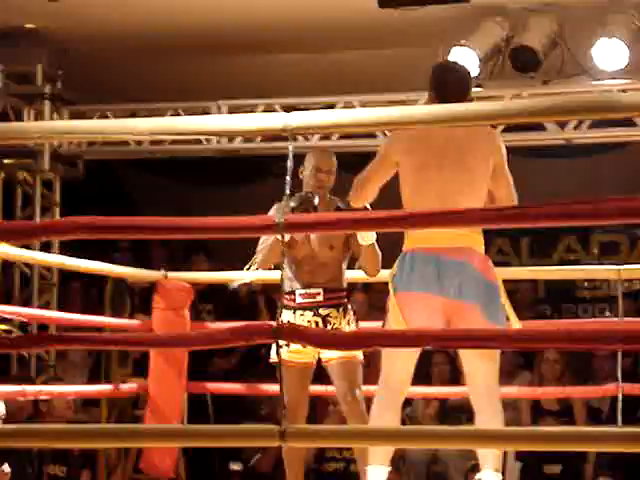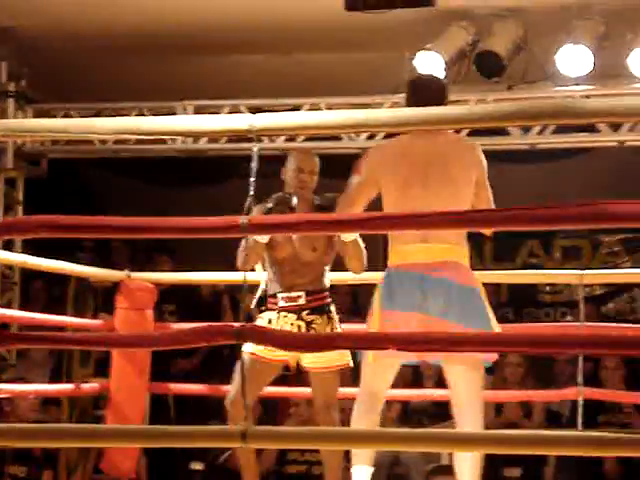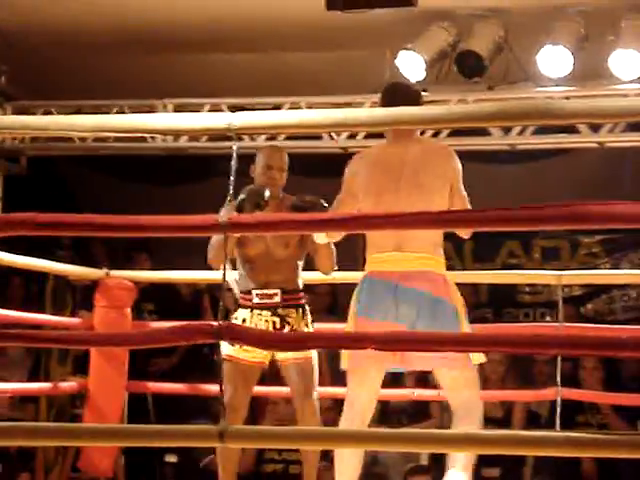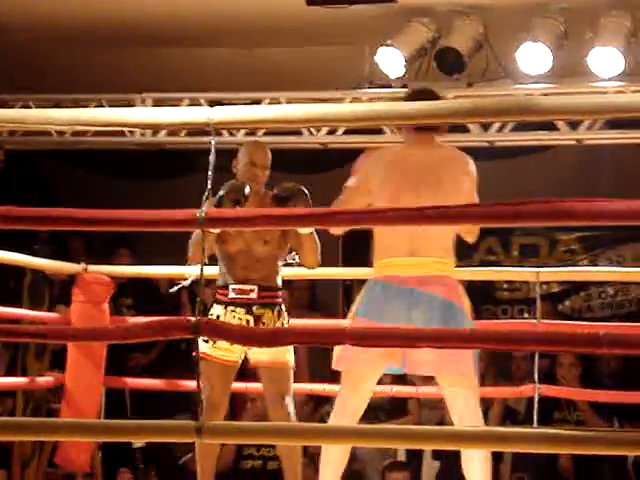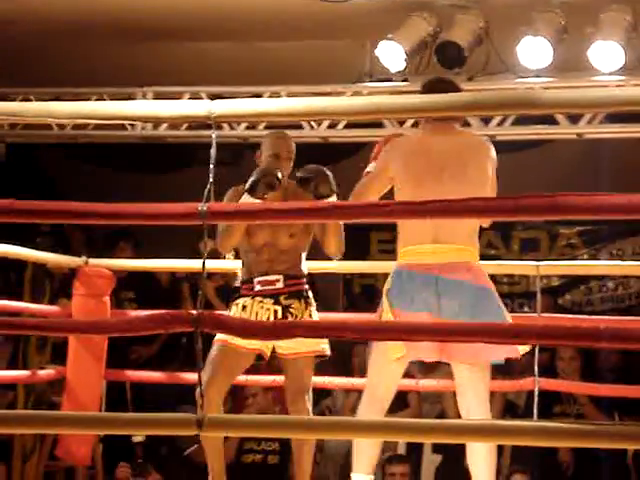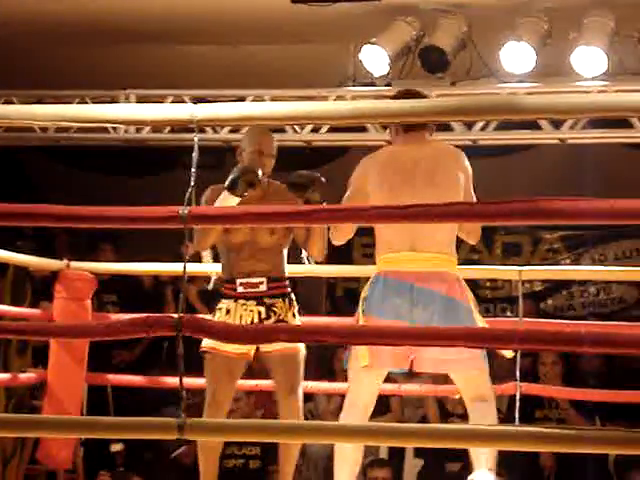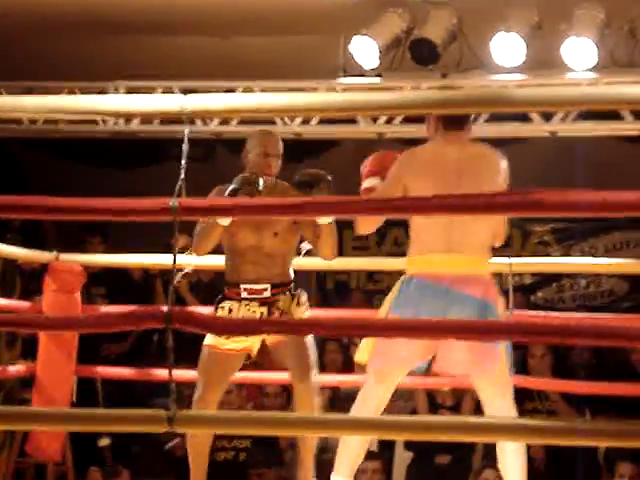
dt=0.3s
person 1, frame 1
left shoulder: (402, 137)
right shoulder: (489, 138)
left elbow: (356, 198)
right elbow: (507, 207)
left wrist: (385, 156)
left hip: (418, 268)
right hip: (468, 269)
left knee: (391, 386)
right knee: (485, 391)
person 1, frame 2
left shoulder: (383, 153)
right shoulder: (469, 151)
left elbow: (342, 219)
left wrist: (359, 175)
left hip: (401, 285)
right hip: (454, 284)
left knee: (371, 393)
right knee: (469, 408)
person 1, frame 3
left shoulder: (361, 162)
right shoulder: (443, 156)
left elbow: (331, 232)
right elbow: (465, 227)
left hip: (376, 292)
right hip: (430, 291)
left knee: (356, 411)
right knee: (467, 401)
person 1, frame 4
left shoulder: (377, 160)
right shoulder: (462, 164)
left elbow: (336, 224)
right elbow: (471, 232)
left wrist: (356, 179)
left hip: (385, 296)
right hip: (440, 298)
left knee: (347, 408)
right knee: (468, 416)
person 1, frame 5
left shoulder: (397, 148)
right shoulder: (483, 149)
left wrist: (375, 166)
left hip: (411, 284)
right hip: (465, 284)
left knee: (375, 396)
right knee: (475, 406)
person 1, frame 6
left shoulder: (371, 164)
right shoulder: (457, 159)
left elbow: (337, 235)
right elbow: (472, 233)
left hip: (388, 293)
right hip: (442, 294)
left knee: (357, 404)
right knee: (480, 396)
person 1, frame 7
left shoulder: (411, 159)
right shoulder: (496, 163)
left elbow: (363, 224)
left wrist: (370, 182)
left hip: (420, 292)
right hip: (474, 296)
left knee: (372, 397)
right knee: (501, 407)
person 2, frame 1
left shoulder: (345, 211)
right shoulder: (281, 210)
left elbow: (372, 269)
right elbow: (262, 262)
left wrist: (365, 229)
left hip: (335, 312)
right hip: (294, 314)
left knee: (350, 396)
right knee: (295, 411)
person 2, frame 2
left shoulder: (328, 211)
right shoulder: (263, 211)
left elbow: (358, 266)
right elbow: (244, 263)
left hip: (317, 315)
right hip: (276, 316)
left knee: (325, 411)
right knee: (236, 401)
person 2, frame 3
left shoulder: (299, 210)
right shoulder: (233, 208)
left elbow: (328, 267)
right elbow: (214, 260)
right wrist: (240, 216)
left hip: (291, 312)
right hip: (248, 315)
left knee: (305, 398)
right knee: (234, 408)
person 2, frame 4
left shoulder: (282, 205)
right shoulder: (215, 204)
left elbow: (312, 261)
right elbow: (195, 256)
right wrist: (219, 212)
left hip: (268, 309)
right hip: (225, 311)
left knee: (279, 405)
right knee: (213, 406)
person 2, frame 5
left shoulder: (305, 195)
right shoulder: (236, 195)
left elbow: (335, 249)
right elbow: (223, 246)
left wrist: (328, 197)
right wrist: (251, 196)
left hip: (295, 301)
right hip: (250, 304)
left knee: (299, 399)
right knee: (210, 389)
person 2, frame 6
left shoulder: (288, 196)
right shoulder: (216, 193)
left elbow: (317, 252)
right elbow: (199, 244)
left wrist: (316, 203)
right wrist: (231, 194)
left hip: (277, 304)
right hip: (232, 306)
left knee: (291, 399)
right knee: (216, 404)
person 2, frame 7
left shoulder: (297, 196)
right shoulder: (222, 195)
left elbow: (328, 251)
right elbow: (199, 246)
right wrist: (230, 203)
left hip: (284, 305)
right hip: (238, 308)
left knee: (305, 381)
right knee: (204, 400)
